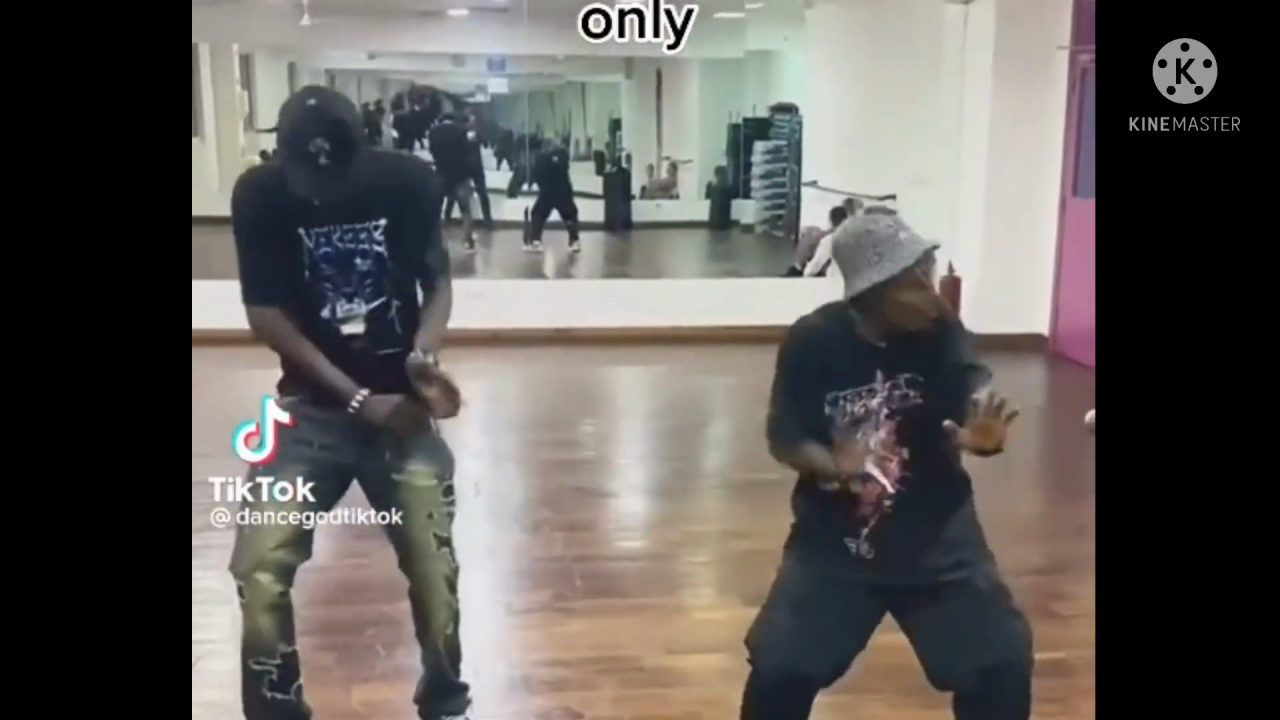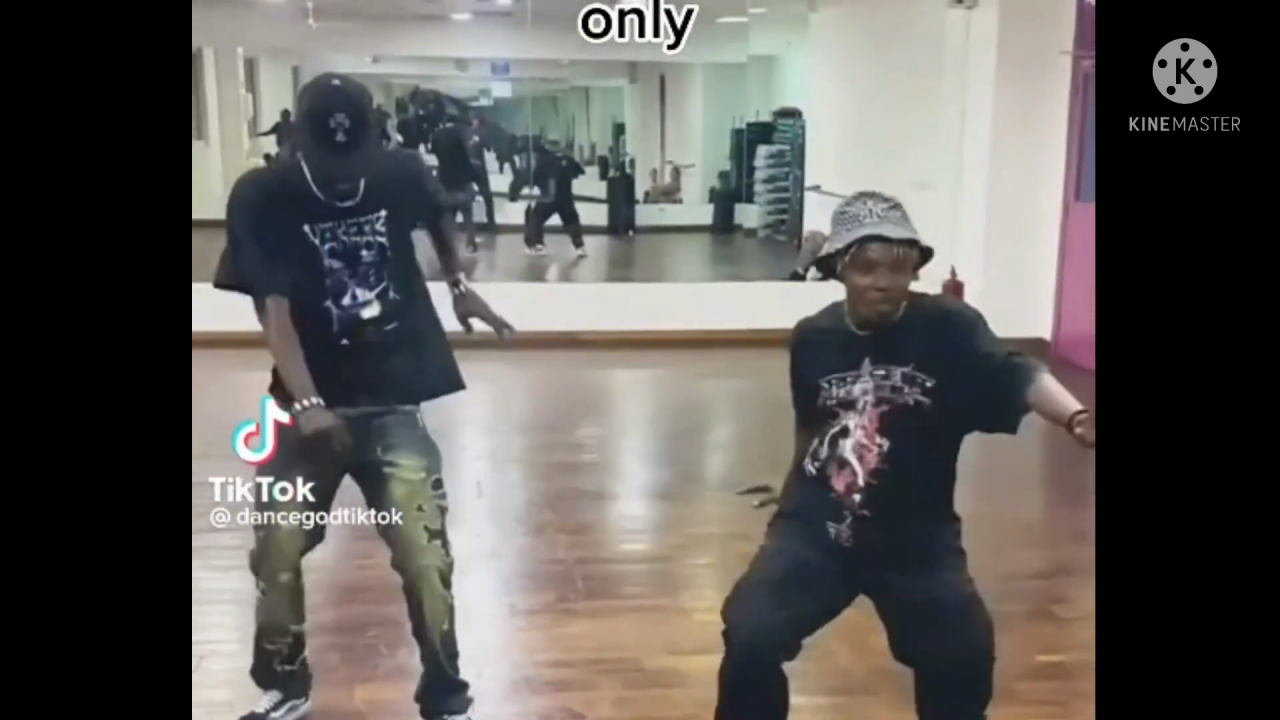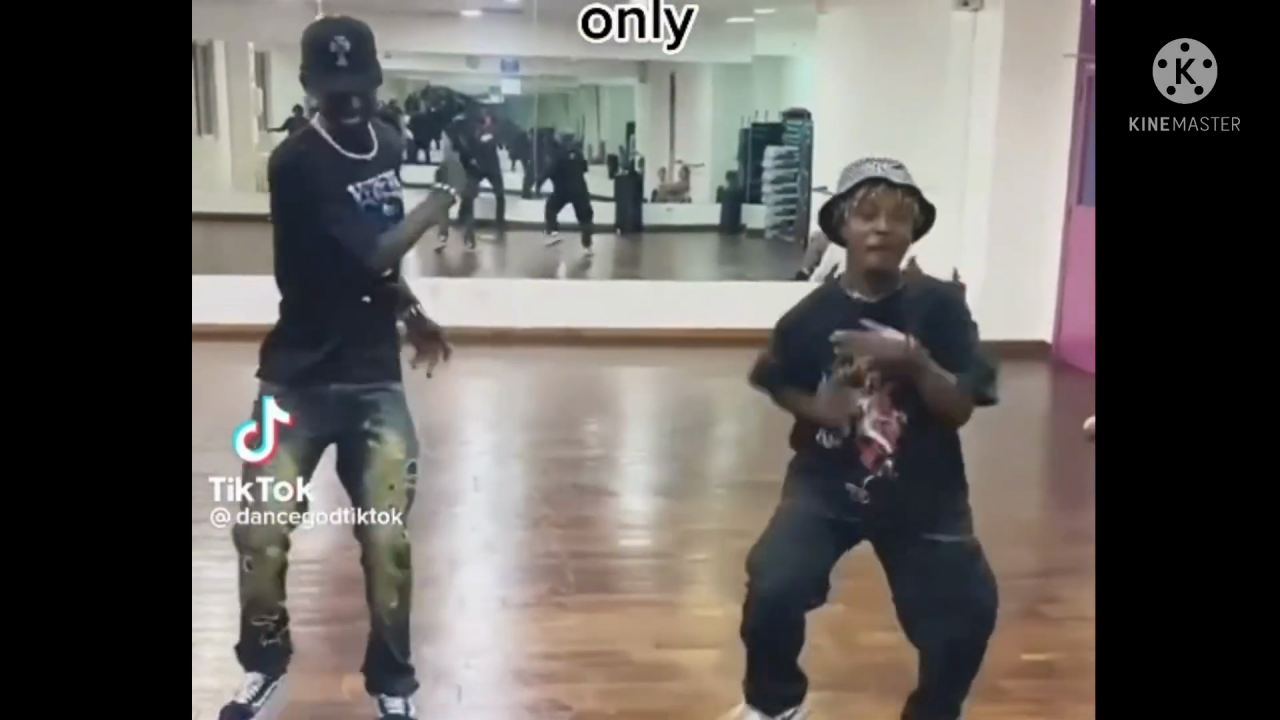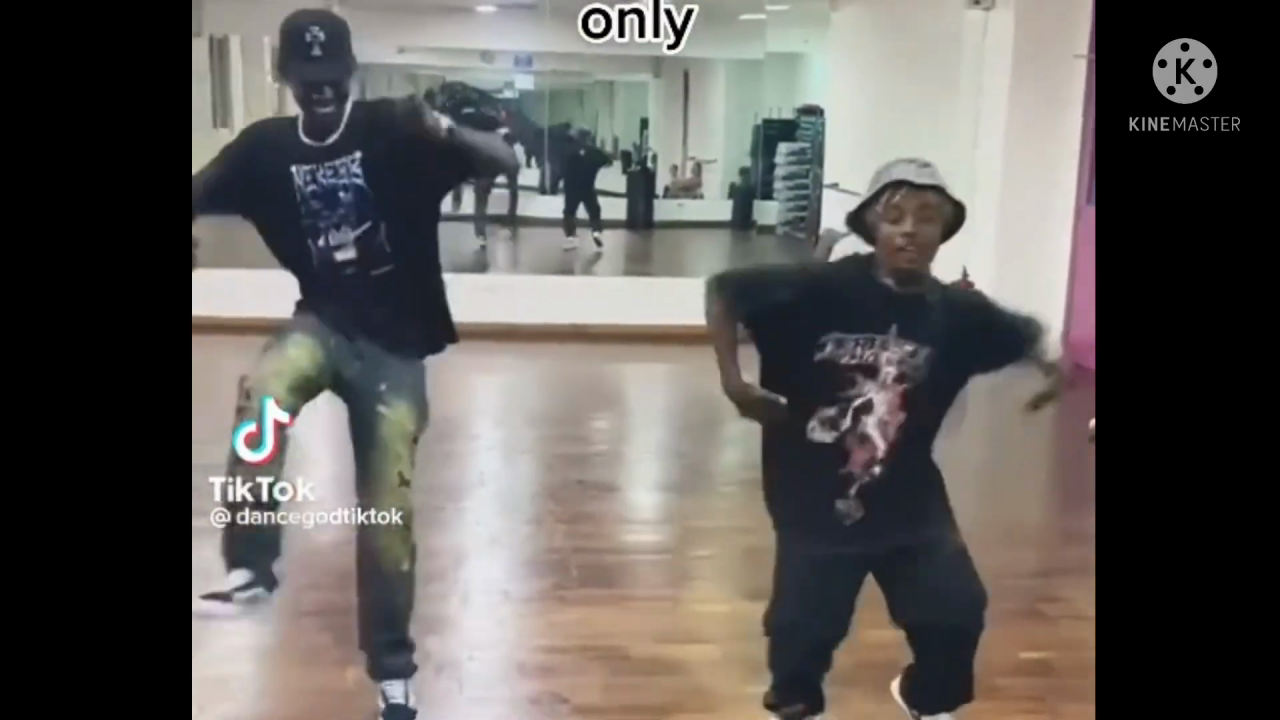
dt=0.3s
person 1, frame 1
left shoulder: (409, 181)
right shoulder: (258, 195)
left elbow: (438, 284)
right elbow: (265, 316)
left wrist: (426, 357)
right wrist: (355, 396)
left hip: (400, 408)
right hip: (310, 408)
left knee: (433, 572)
right knee: (259, 567)
person 1, frame 2
left shoulder: (404, 174)
right shoulder: (261, 199)
left elbow: (436, 220)
right elbow: (275, 309)
left wrist: (462, 290)
right wrist: (305, 405)
left hip: (393, 402)
right hip: (310, 407)
left knee: (426, 564)
right knee: (278, 562)
person 1, frame 3
left shoulder: (384, 142)
right shoulder: (297, 164)
right elbow: (371, 254)
left wrist: (412, 312)
right wrist: (438, 202)
left hip: (374, 380)
right hip: (298, 377)
left knee: (387, 543)
right knee: (263, 534)
person 1, frame 4
left shoulder: (392, 126)
right shoulder: (262, 147)
left elbow: (505, 161)
right elbow: (198, 201)
left wrist: (445, 134)
left hip: (399, 339)
right hip: (323, 323)
left knee: (387, 504)
right knee: (263, 392)
right ankle: (252, 565)
person 2, frame 1
left shoulder: (939, 330)
right shoulder: (810, 344)
left elbow: (975, 390)
right elbow: (786, 441)
left wrist: (984, 429)
right wrist: (835, 464)
left hip: (936, 533)
right hip: (833, 537)
left knee: (1004, 661)
right knee: (780, 665)
person 2, frame 2
left shoulder: (951, 328)
right shoulder: (814, 338)
left elbow: (1018, 376)
left wrist: (1074, 417)
right wrist: (794, 483)
left hip: (917, 530)
right hip: (816, 524)
left knee: (962, 656)
right knee: (752, 637)
person 2, frame 3
left shoulder: (940, 303)
right shoulder: (811, 316)
left elbow: (959, 408)
right elbow: (771, 382)
left wrist: (912, 360)
right wrist: (817, 407)
left hip: (923, 493)
right hip: (828, 484)
left knee: (968, 613)
right knee: (773, 591)
person 2, frame 4
left shoulder: (957, 308)
right shoulder: (832, 284)
left elbow: (1023, 336)
right elbow: (723, 290)
left wrist: (1056, 366)
right wrist: (733, 379)
left hip: (907, 494)
right hip: (813, 490)
left knee: (956, 612)
right knee: (806, 628)
